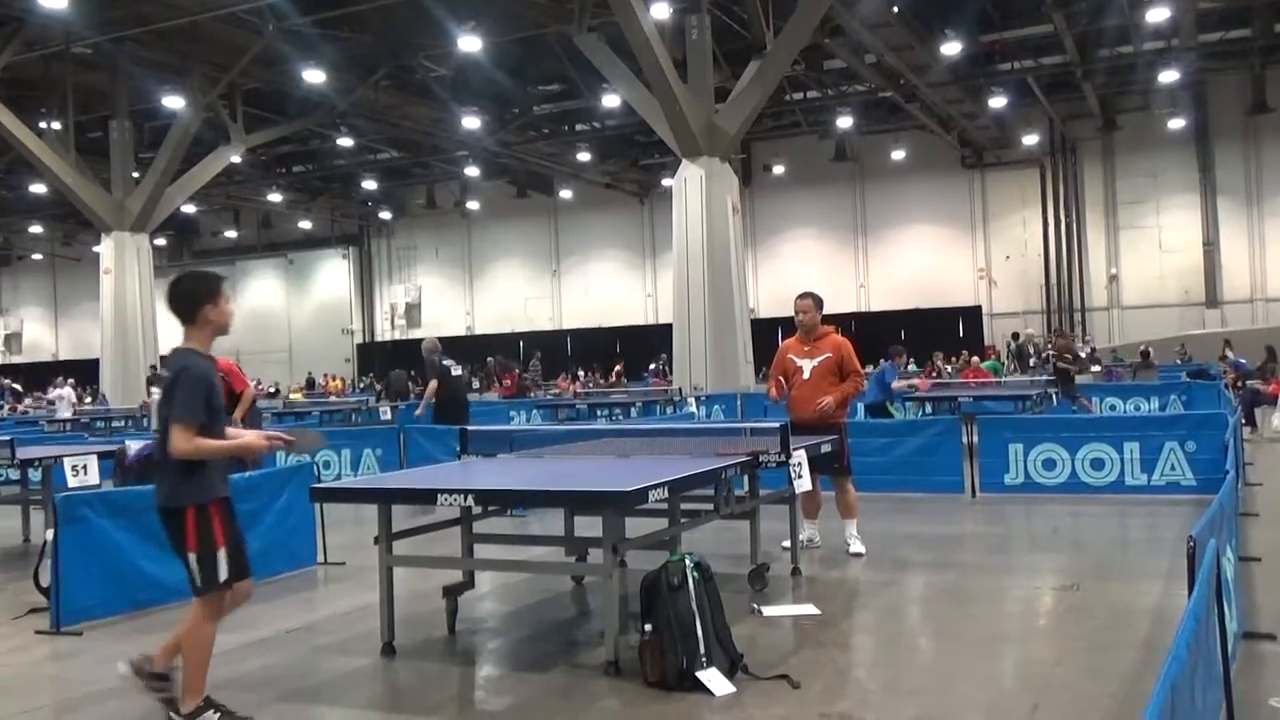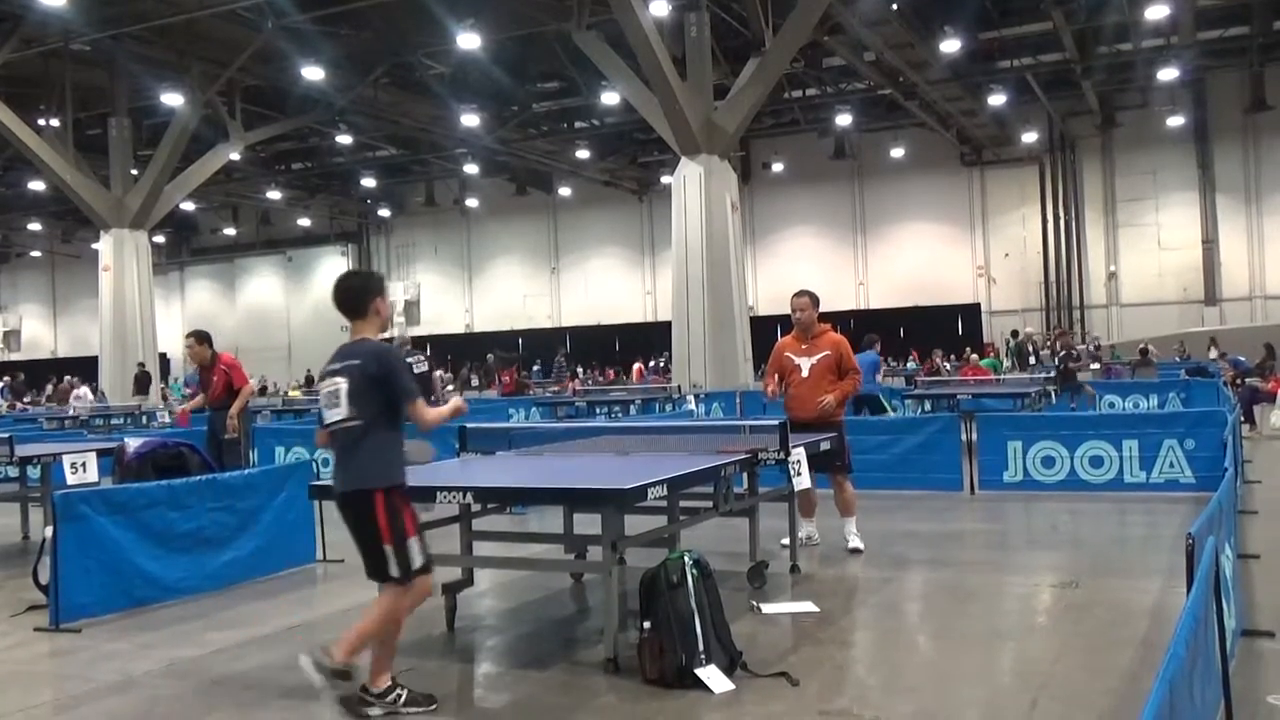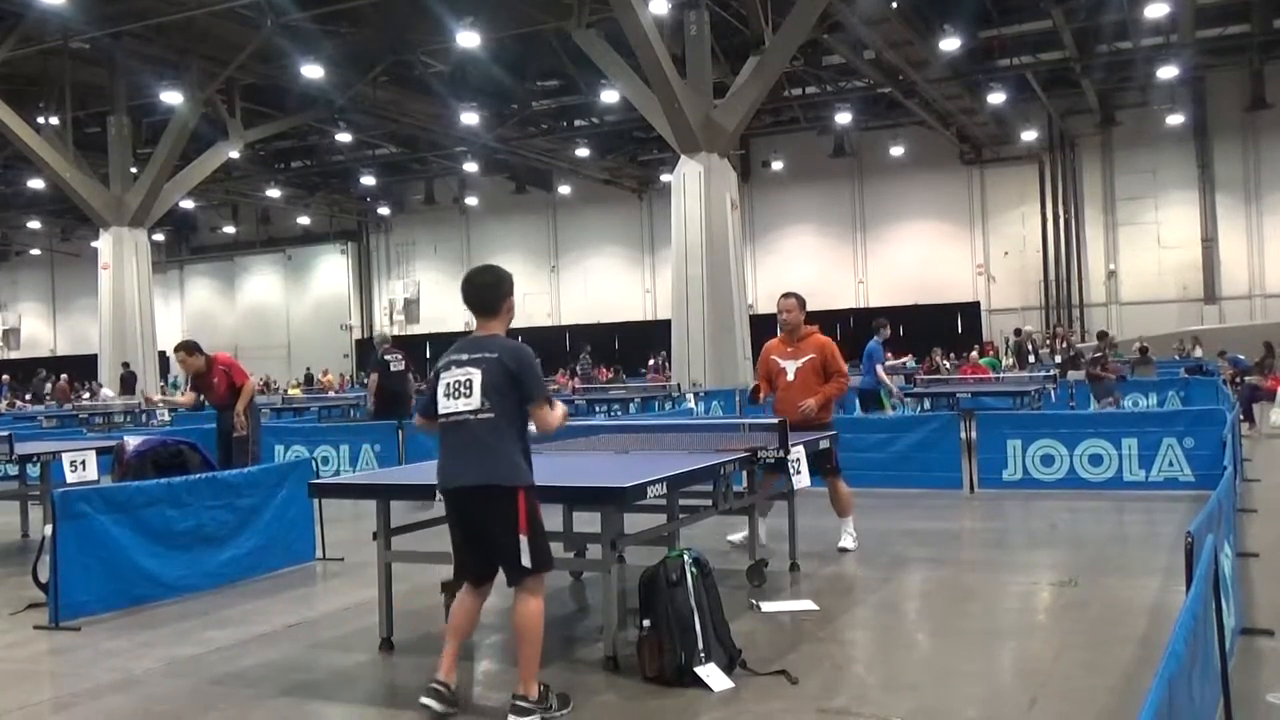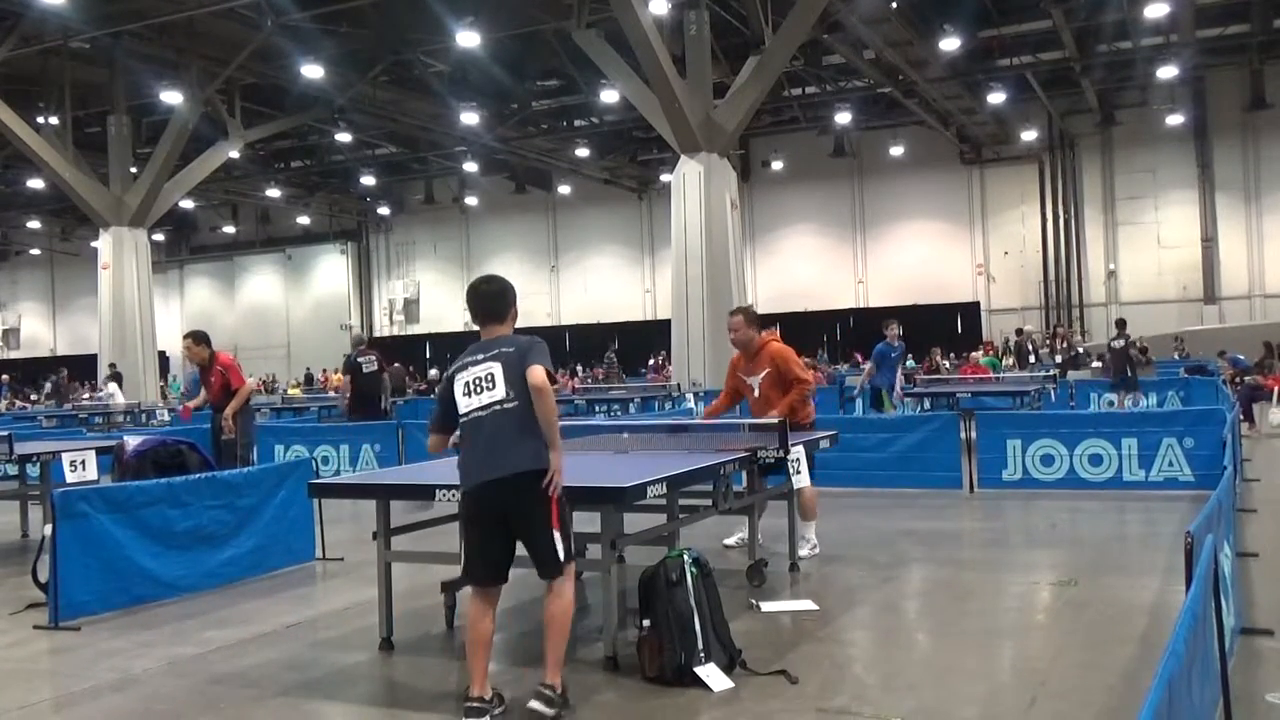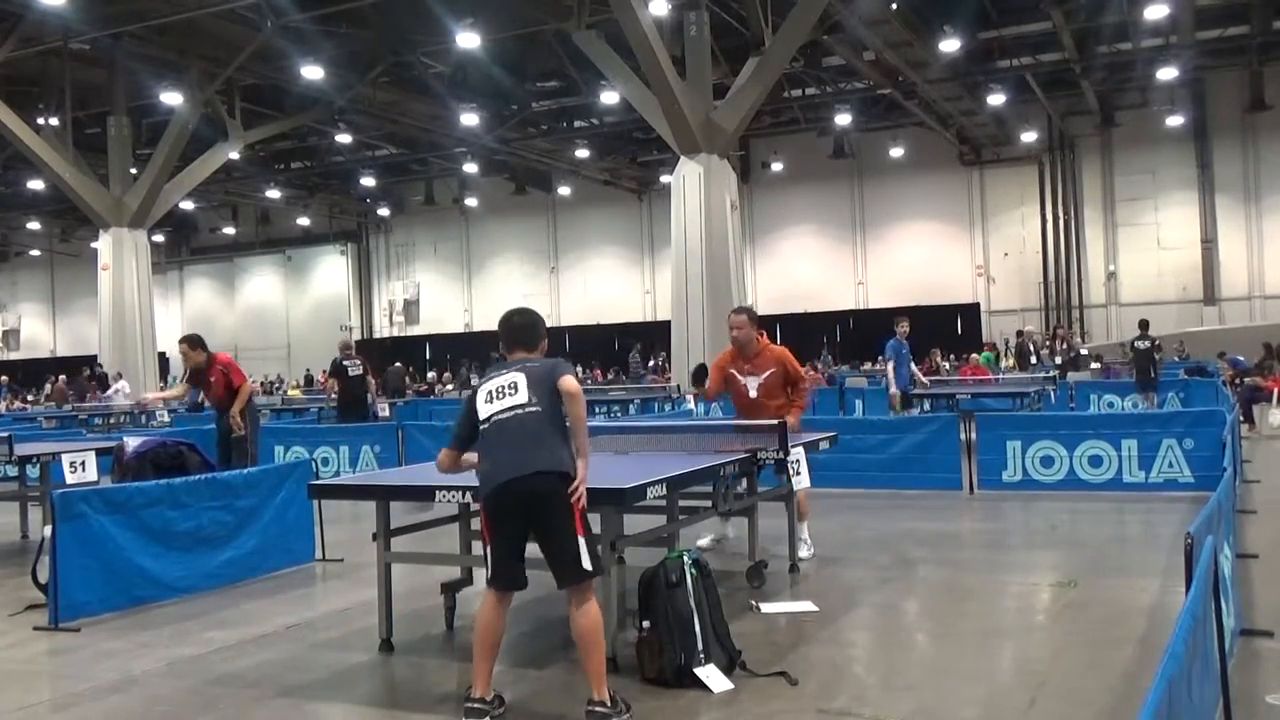
dt=0.5s
person 1, frame 1
left shoulder: (187, 364)
right shoulder: (194, 370)
right elbow: (182, 445)
left wrist: (252, 437)
right wrist: (246, 445)
left hip: (206, 497)
right hip: (193, 500)
left knee: (236, 588)
right knee: (210, 600)
left ankle: (155, 664)
person 1, frame 2
left shoulder: (332, 365)
right shoulder: (382, 356)
left elbow: (324, 437)
right elbow: (422, 418)
right wrist: (452, 406)
left hip: (350, 486)
right hip: (376, 487)
left knee: (395, 584)
right knee: (416, 584)
right ankle: (335, 658)
person 1, frame 3
left shoulder: (447, 360)
right shoulder: (516, 355)
left elbow: (422, 421)
right elbow: (545, 422)
right wrist: (560, 411)
left hip: (455, 485)
right hip: (503, 483)
left knee: (474, 584)
right knee: (528, 584)
left ankle: (443, 682)
person 1, frame 4
left shoulder: (457, 368)
right shoulder: (528, 347)
left elbow: (436, 443)
right elbow: (539, 384)
right wrist: (555, 449)
left hip: (477, 486)
right hip: (529, 476)
left knee: (484, 592)
right knee: (561, 576)
person 1, frame 5
left shoulder: (484, 386)
right shoulder: (551, 367)
left elbow: (447, 462)
right elbow: (571, 391)
left wrist: (474, 460)
right wrist: (582, 457)
left hip: (496, 488)
right hip: (547, 478)
left knee: (498, 590)
right knee: (580, 588)
person 2, frame 1
left shoulder: (839, 344)
right shoulder: (787, 347)
left elbow: (856, 378)
right elbow: (776, 378)
left wrist: (836, 397)
right wrist: (775, 390)
left hip: (830, 424)
right hip: (798, 425)
left knee: (841, 479)
left ankle: (852, 535)
right ankle: (810, 533)
person 2, frame 2
left shoulder: (836, 342)
right shoulder: (783, 346)
left elbow: (854, 376)
right elbow: (772, 375)
left wrist: (836, 396)
right wrist: (772, 388)
left hip: (828, 423)
right hip: (796, 423)
left knee: (839, 478)
left ankle: (852, 533)
right ankle: (808, 531)
person 2, frame 3
left shoulder: (823, 344)
right shoulder: (770, 348)
left elbow: (841, 379)
right elbow: (763, 380)
left wrist: (818, 401)
right wrist: (761, 393)
left hip: (816, 425)
left knee: (832, 479)
right knee: (765, 477)
left ankle: (848, 532)
right ankle: (756, 531)
person 2, frame 4
left shoulder: (778, 353)
right shoulder: (737, 363)
left elbow: (804, 383)
right elbow: (728, 397)
left wrist: (781, 411)
right wrist: (705, 417)
left hip: (796, 425)
left ankle: (808, 538)
right ankle: (749, 531)
person 2, frame 5
left shoulder: (778, 355)
right shoulder: (725, 360)
left elbow: (801, 383)
right elbow: (712, 391)
left wrist: (795, 412)
right wrist: (705, 389)
left ankle: (804, 539)
right ankle: (722, 532)
